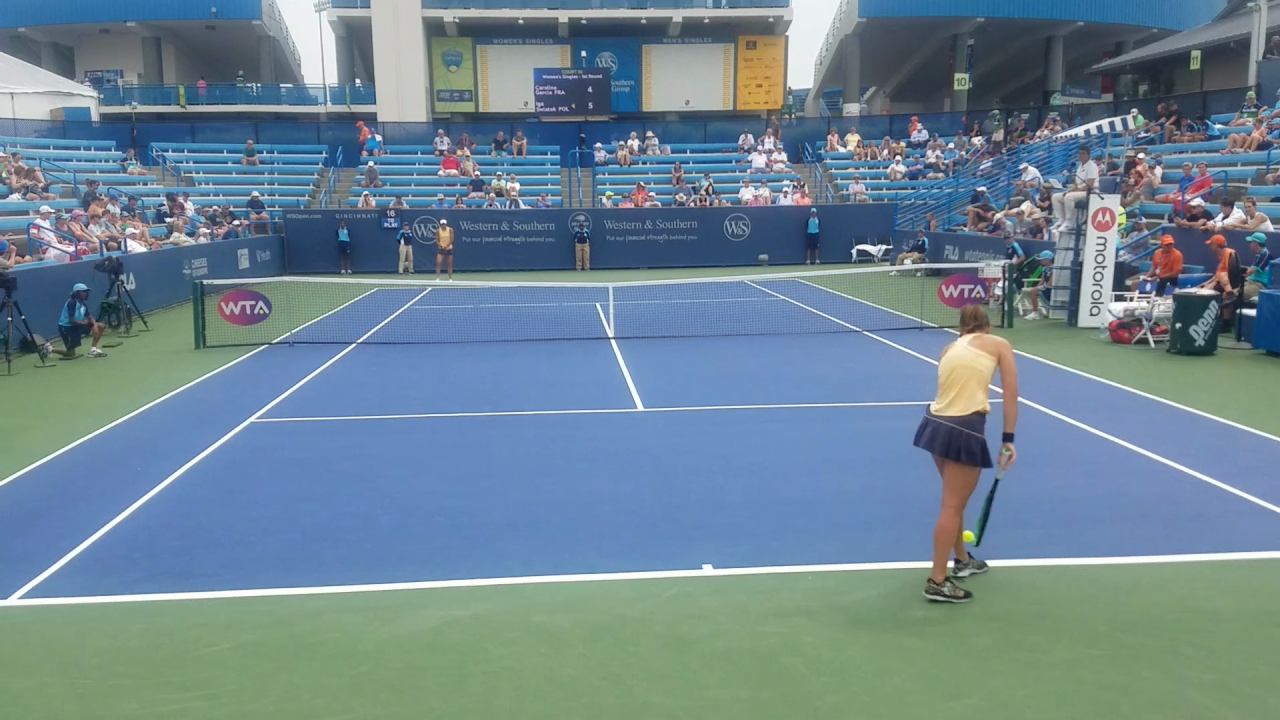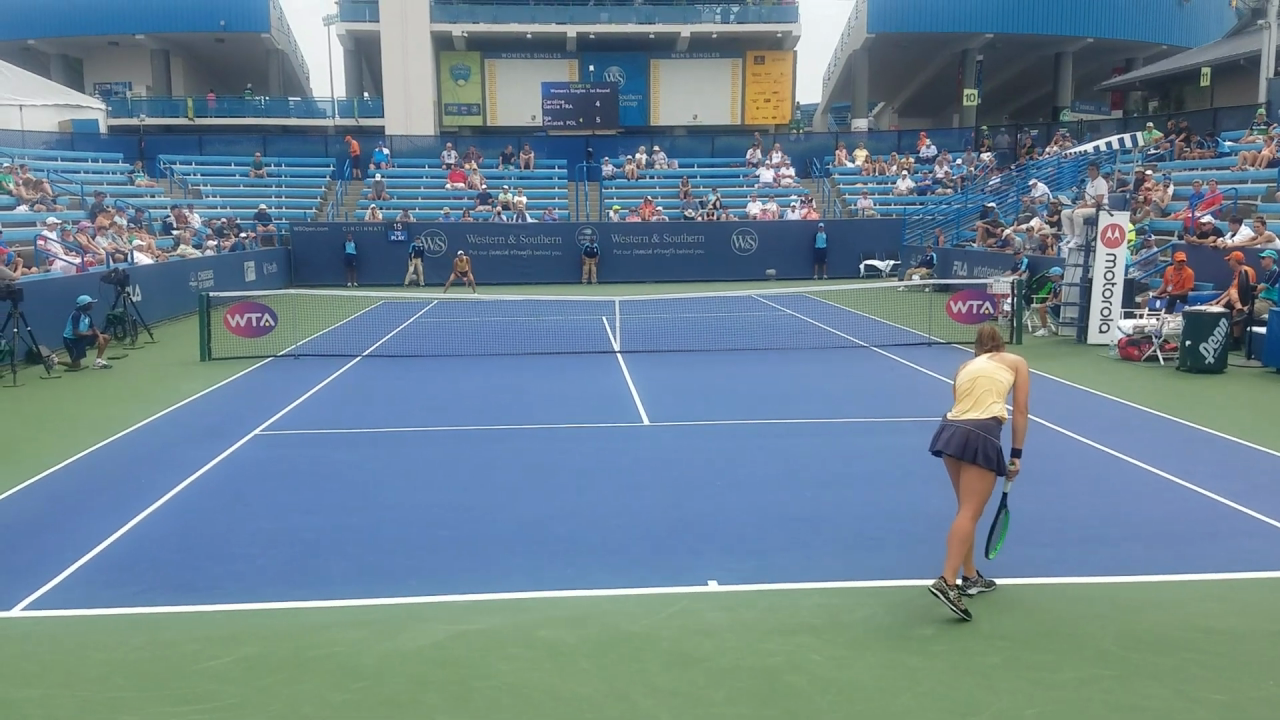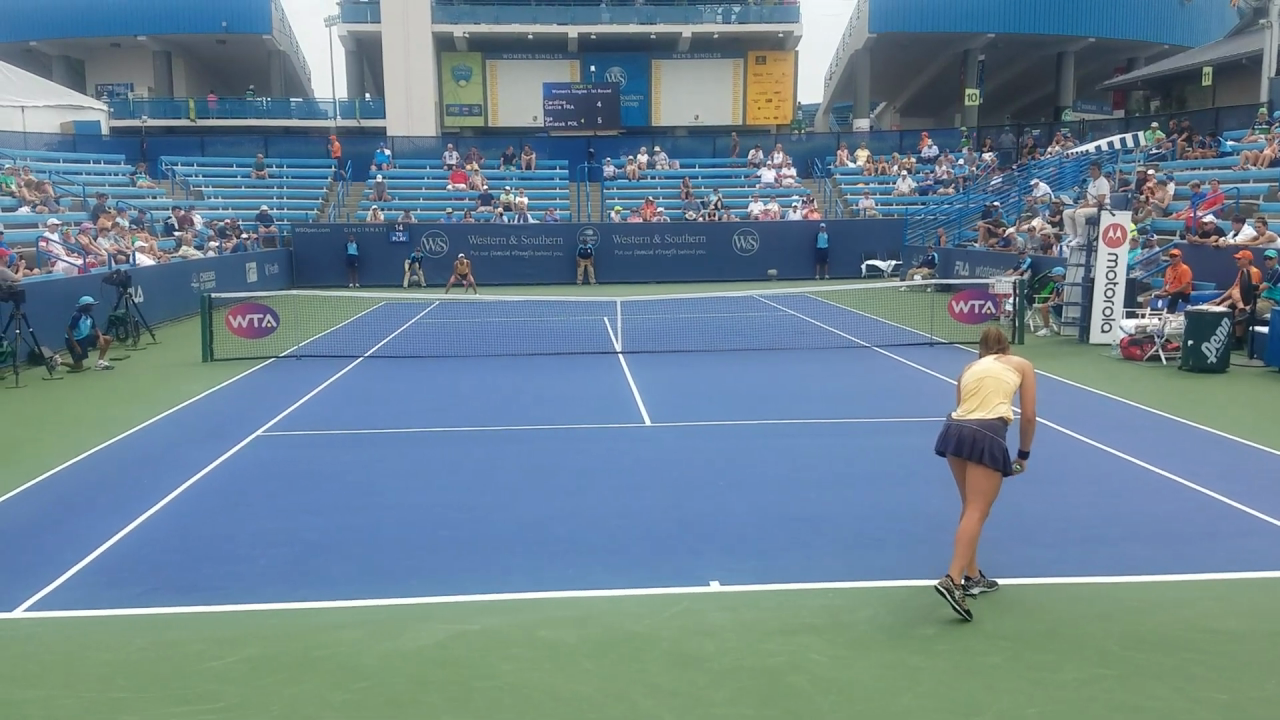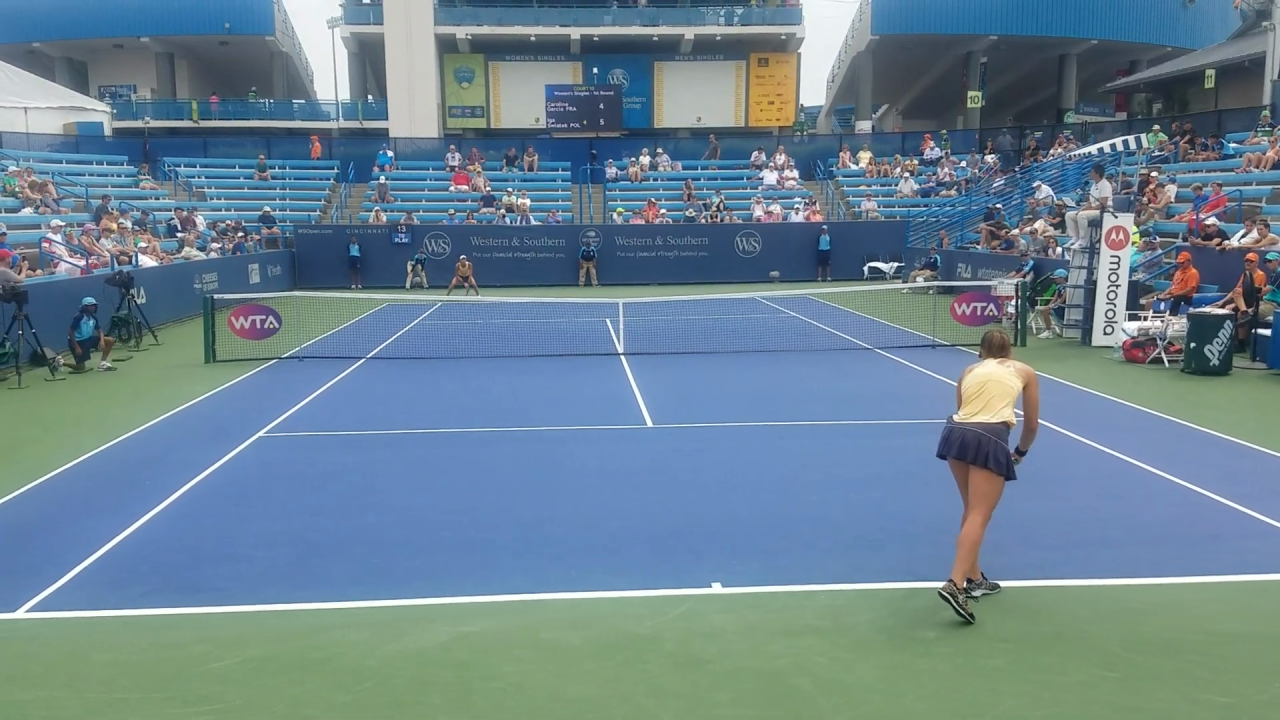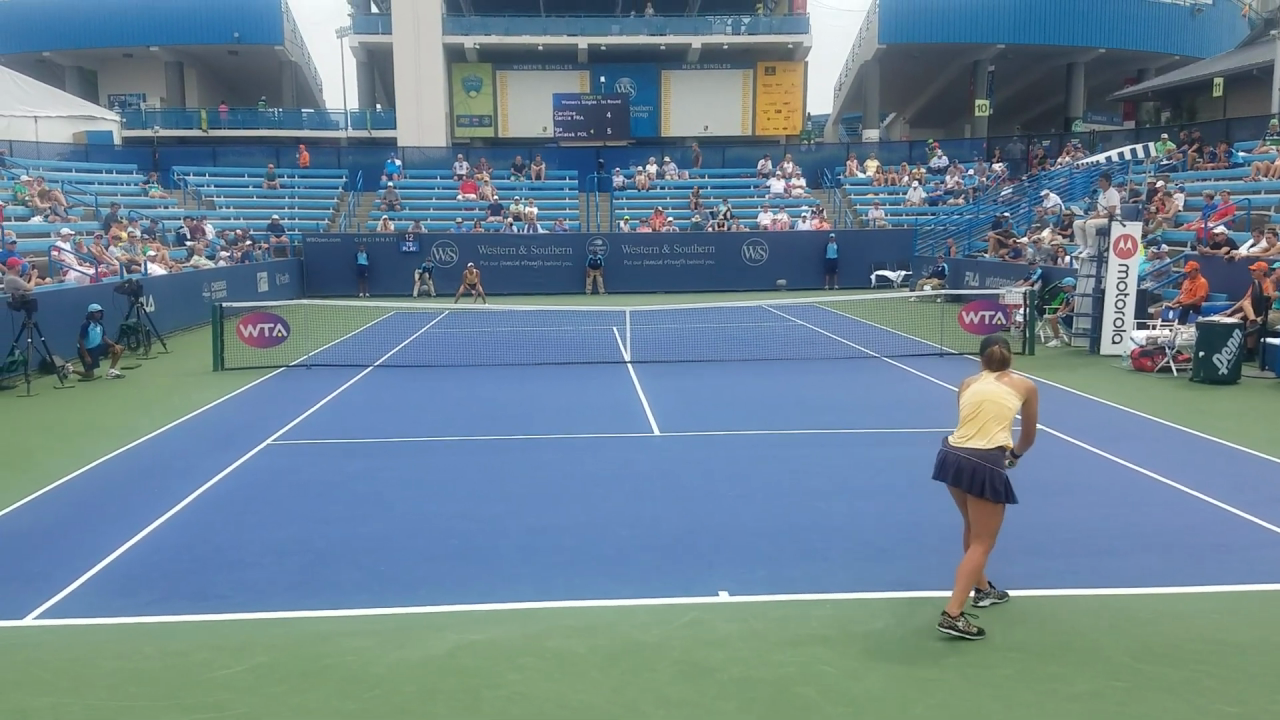
dt=1s
person 1, frame 1
left shoulder: (948, 349)
right shoulder: (998, 344)
right elbow: (1010, 394)
right wrist: (1008, 439)
left hip: (935, 423)
right hip: (963, 428)
left knee: (956, 499)
right knee: (952, 506)
left ankle: (963, 560)
right ankle: (938, 581)
person 1, frame 2
left shoulder: (965, 367)
right shoulder: (1016, 361)
right elbow: (1020, 411)
right wrist: (1016, 454)
left hip: (949, 430)
right hip: (982, 434)
left knee: (967, 509)
right knee: (969, 513)
left ankle: (970, 578)
right ankle: (947, 582)
person 1, frame 3
left shoulder: (970, 368)
right shoulder: (1021, 364)
right elbow: (1028, 416)
right wrist: (1023, 456)
left hip: (954, 429)
right hip: (987, 434)
left knee: (971, 507)
right knee: (976, 512)
left ankle: (972, 577)
right ankle: (953, 580)
person 1, frame 4
left shoulder: (969, 370)
right shoulder: (1024, 371)
right elbow: (1031, 424)
right wrist: (1020, 452)
left hip: (955, 432)
right hip: (989, 439)
left knee: (972, 510)
right knee: (978, 516)
left ankle: (974, 579)
right ankle: (955, 585)
person 1, frame 5
left shoulder: (968, 383)
right shoulder: (1025, 386)
right elbow: (1028, 437)
right wrist: (1014, 455)
left hip: (951, 454)
right hip: (986, 464)
left knee: (973, 528)
right knee: (981, 543)
left ankle: (982, 588)
right ankle: (952, 614)
